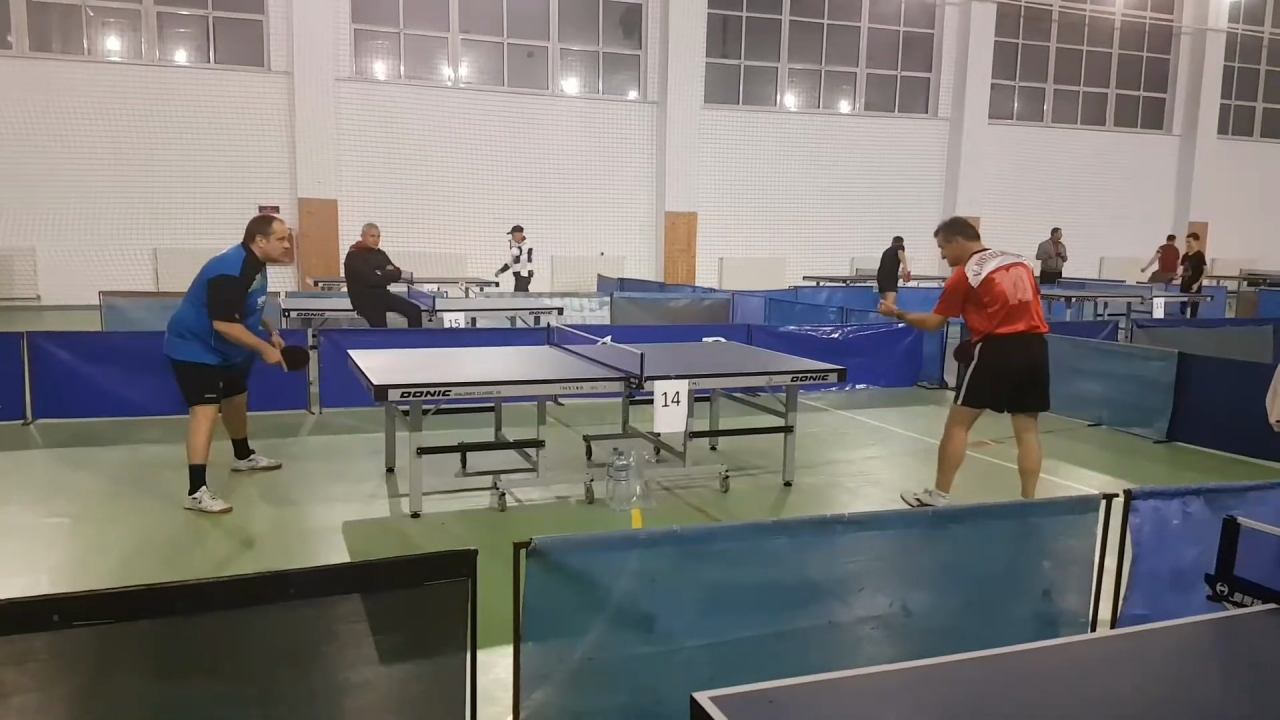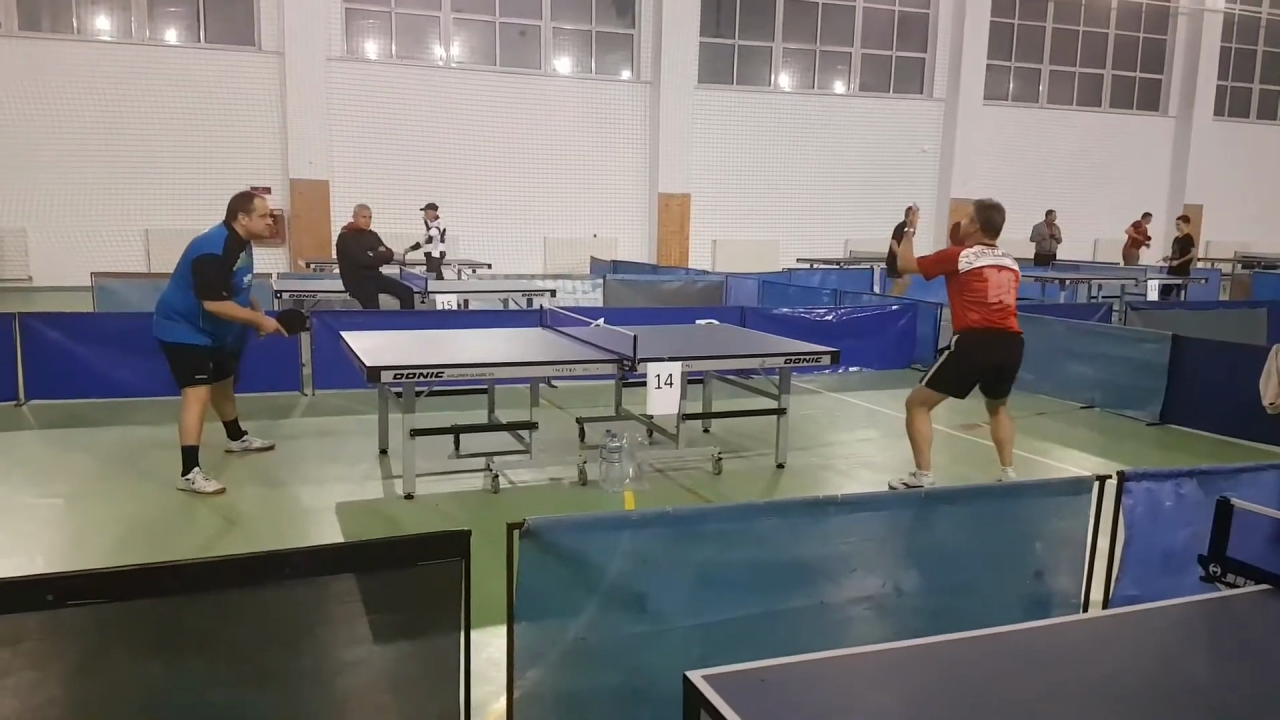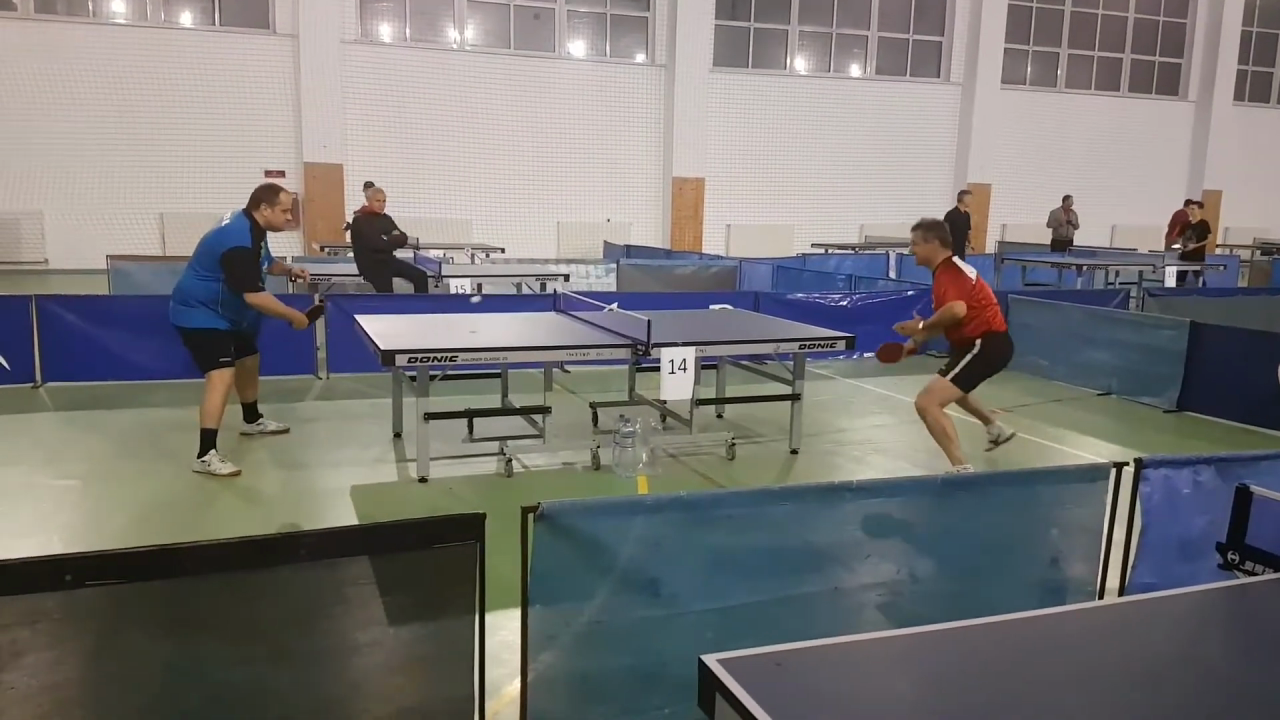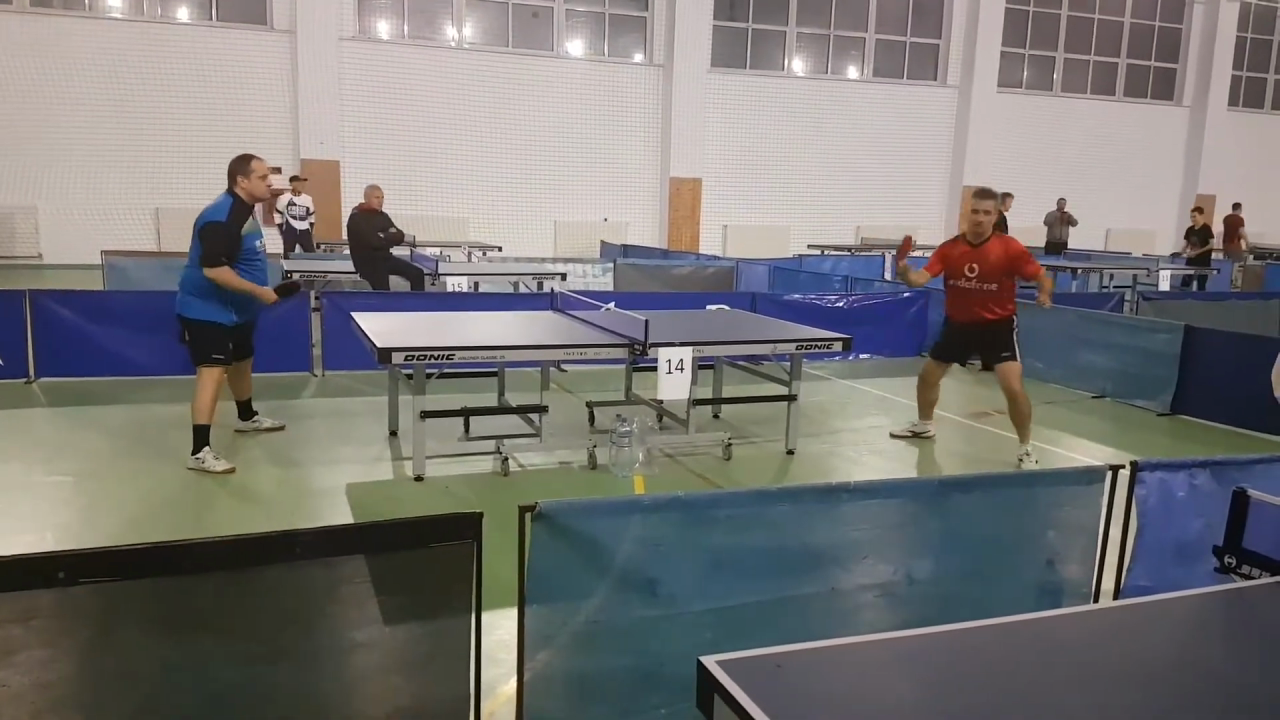
dt=1s
person 1, frame 1
left shoulder: (254, 264)
right shoulder: (231, 271)
right elbow: (224, 323)
left wrist: (272, 332)
right wrist: (264, 349)
left hip: (221, 349)
right hip: (194, 347)
left knee: (236, 399)
right knee: (206, 411)
left ankle: (244, 456)
right ankle: (197, 492)
person 1, frame 2
left shoulder: (240, 243)
right shoulder: (214, 250)
right elbow: (215, 303)
left wrist: (256, 311)
right wrist: (259, 320)
left hip: (211, 331)
right hip: (184, 329)
left knee: (223, 382)
right knee: (198, 393)
left ankle: (237, 438)
right ankle: (189, 472)
person 1, frame 3
left shoulder: (251, 227)
right shoulder: (240, 241)
left elbow: (258, 265)
right elbow: (255, 295)
left wrist: (288, 269)
right wrist: (294, 316)
left hip: (225, 313)
right hip: (201, 315)
left knee: (248, 362)
right knee: (221, 376)
left ankle: (252, 420)
right ankle: (206, 454)
person 1, frame 4
left shoulder: (242, 209)
right shoulder: (221, 217)
right elbow: (214, 269)
left wrist: (256, 292)
right wrist: (260, 291)
left hip: (234, 308)
right hip: (208, 309)
left knee: (242, 362)
right knee: (213, 373)
left ankle: (247, 417)
right ankle: (199, 451)
person 2, frame 1
left shoulder: (965, 275)
right shoulder: (1020, 261)
left elbow: (935, 322)
right elbow: (1034, 306)
left wrist: (898, 314)
left hip: (996, 350)
right hip: (1034, 348)
left knee: (958, 424)
right knee: (1027, 431)
left ankle: (939, 496)
right ankle: (1028, 503)
person 2, frame 2
left shoulder: (958, 256)
right shoulder: (1011, 264)
left elbow: (906, 265)
left wrist: (909, 231)
left hip: (973, 343)
right hip: (1010, 345)
left knee: (917, 404)
right knee: (998, 408)
left ankle: (923, 476)
right ankle: (1008, 474)
person 2, frame 3
left shoulder: (949, 273)
right shoulder: (950, 270)
left elbow: (956, 311)
right elbow: (945, 322)
left wrist: (920, 325)
right wrist: (917, 340)
left hip: (986, 346)
right hip: (992, 343)
left knee: (927, 403)
right knee: (951, 386)
left ankle: (963, 471)
right ankle: (994, 428)
person 2, frame 4
left shoulder: (1009, 247)
right shoulder: (949, 248)
left elbow: (1041, 276)
right elbow: (920, 278)
left wrist: (1044, 294)
right wrist: (905, 272)
left hip: (998, 326)
right hip: (958, 324)
left knee: (1013, 387)
right knee: (928, 374)
left ankle: (1026, 447)
right ankle: (924, 424)
